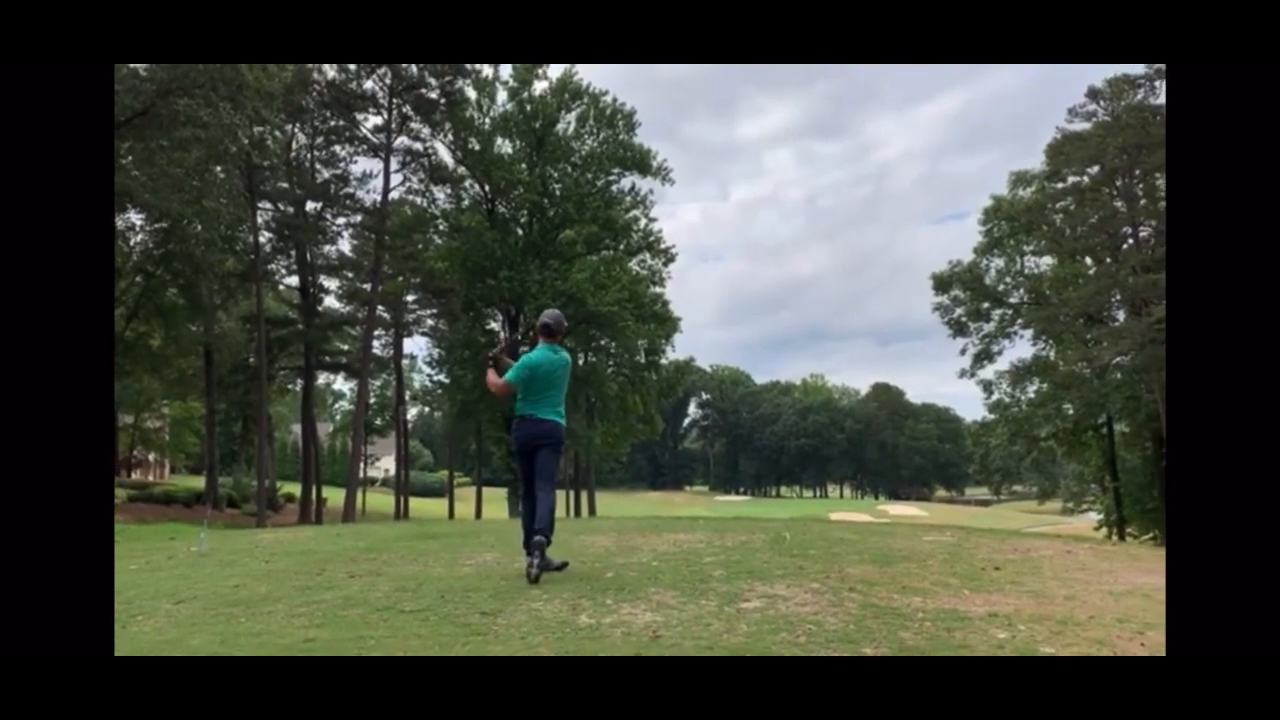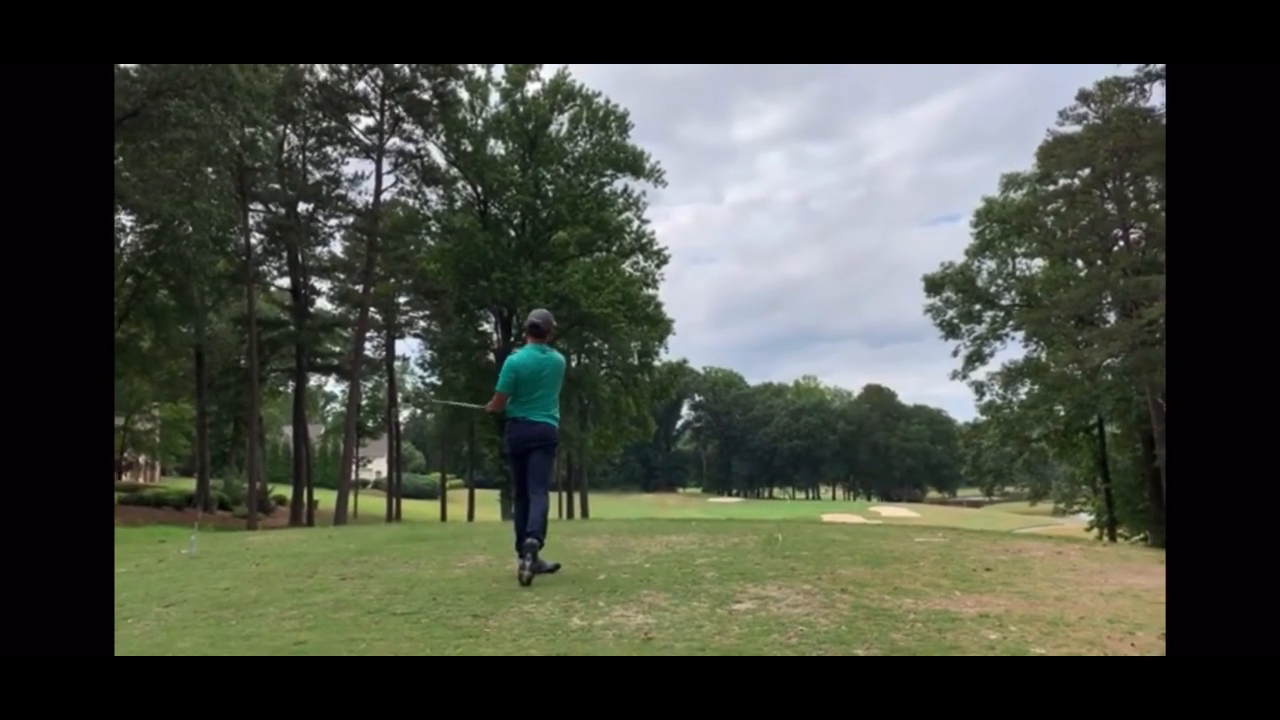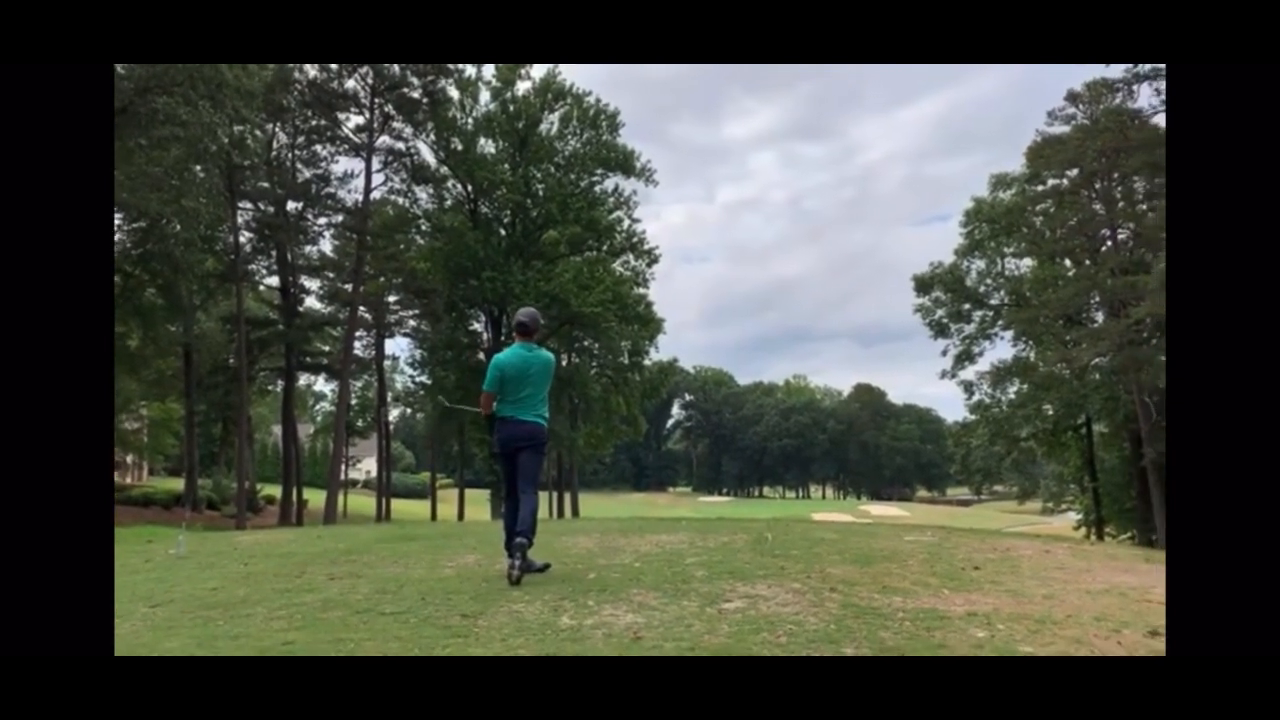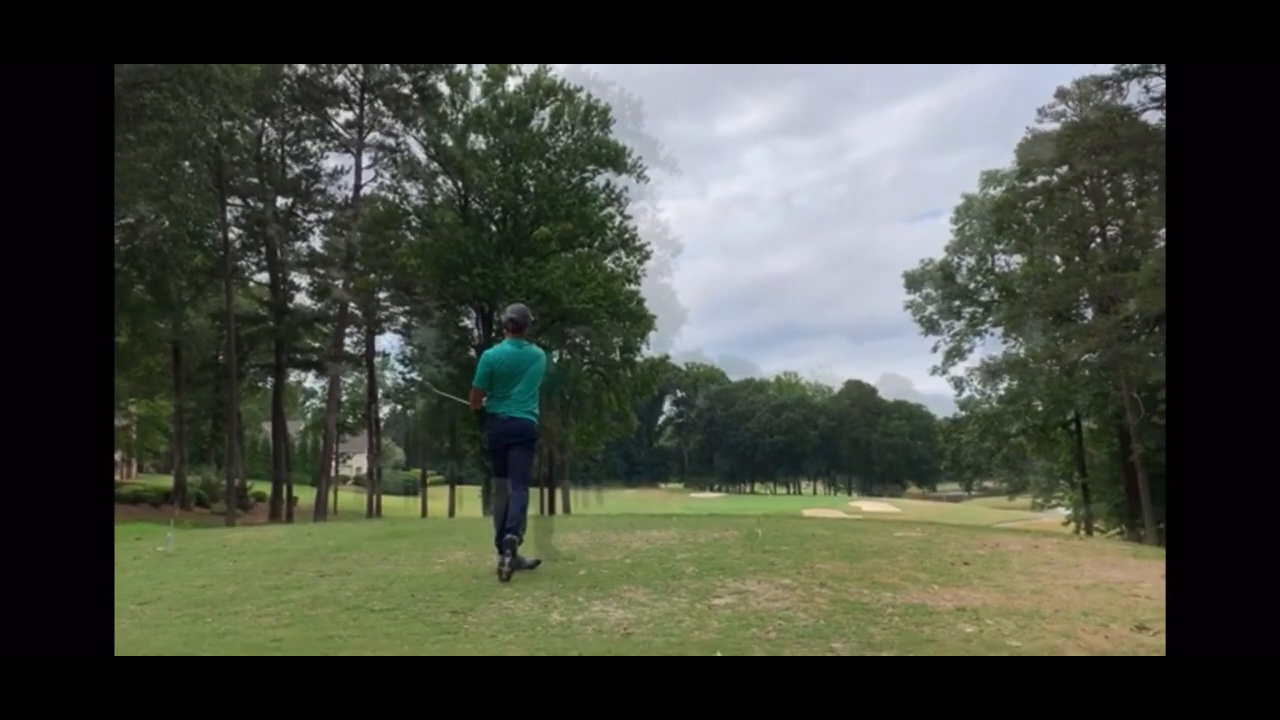
dt=0.4s
person 1, frame 1
left shoulder: (531, 359)
right shoulder: (565, 359)
left elbow: (499, 389)
left wrist: (492, 369)
right wrist: (507, 362)
left hip: (525, 428)
right hip: (551, 429)
left knee: (528, 491)
right knee: (545, 489)
left ankle: (533, 552)
right ankle: (540, 540)
person 1, frame 2
left shoulder: (515, 360)
right shoulder: (559, 361)
left elbow: (498, 403)
left wrist: (491, 406)
right wrist: (500, 400)
left hip: (518, 430)
right hip: (545, 431)
left knee: (521, 493)
right knee: (538, 491)
left ankle: (526, 554)
right ankle: (533, 542)
person 1, frame 3
left shoulder: (501, 360)
right shoulder: (548, 360)
left elbow: (485, 403)
left wrist: (491, 410)
left hip: (506, 429)
right hip: (534, 430)
left knee: (511, 493)
right knee: (528, 490)
left ankle: (515, 553)
right ankle: (522, 542)
person 1, frame 4
left shoulder: (490, 356)
right shoulder: (539, 356)
left elbow: (475, 399)
left wrist: (482, 404)
left hip: (497, 425)
right hip: (525, 425)
left knee: (502, 487)
right knee: (519, 486)
left ankle: (506, 551)
right ankle: (511, 539)
